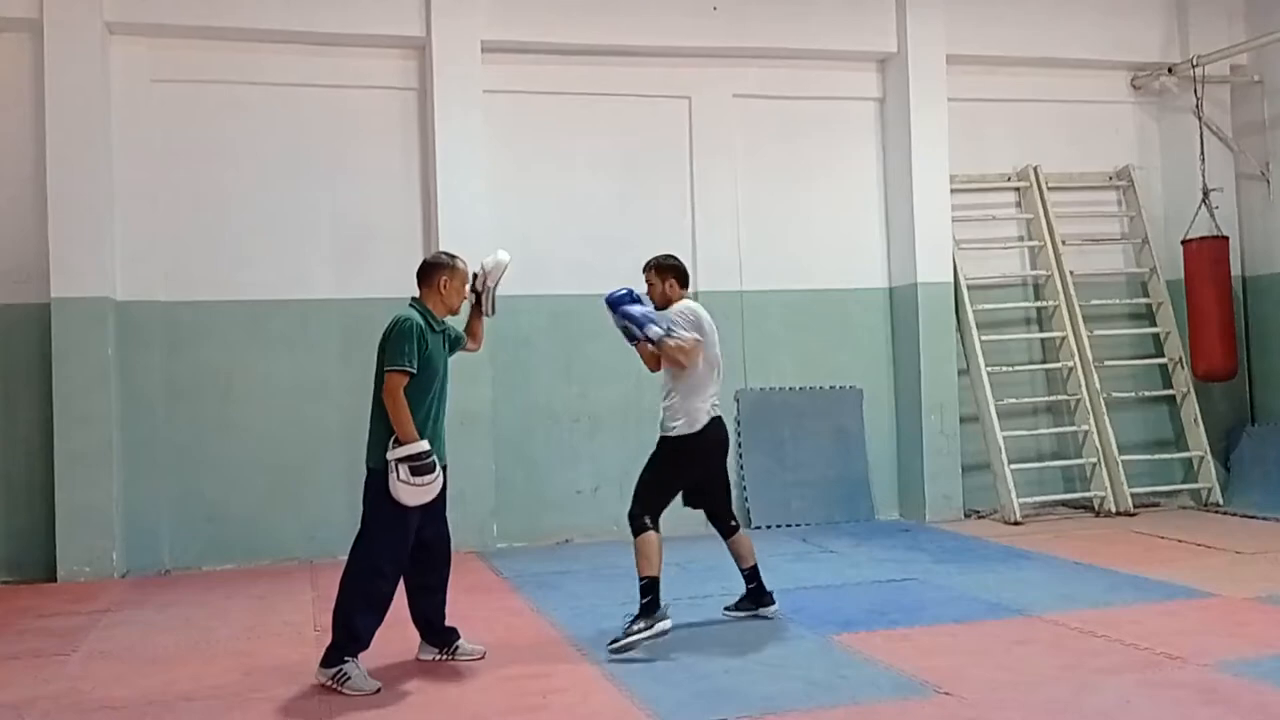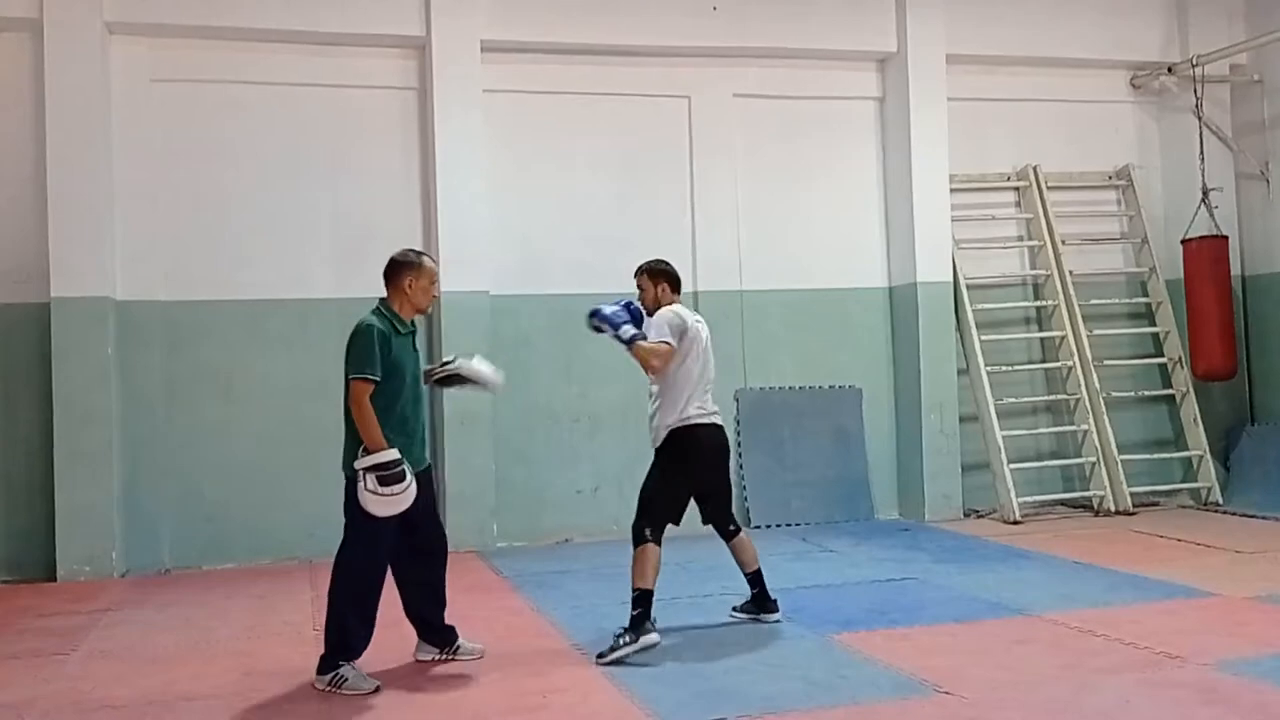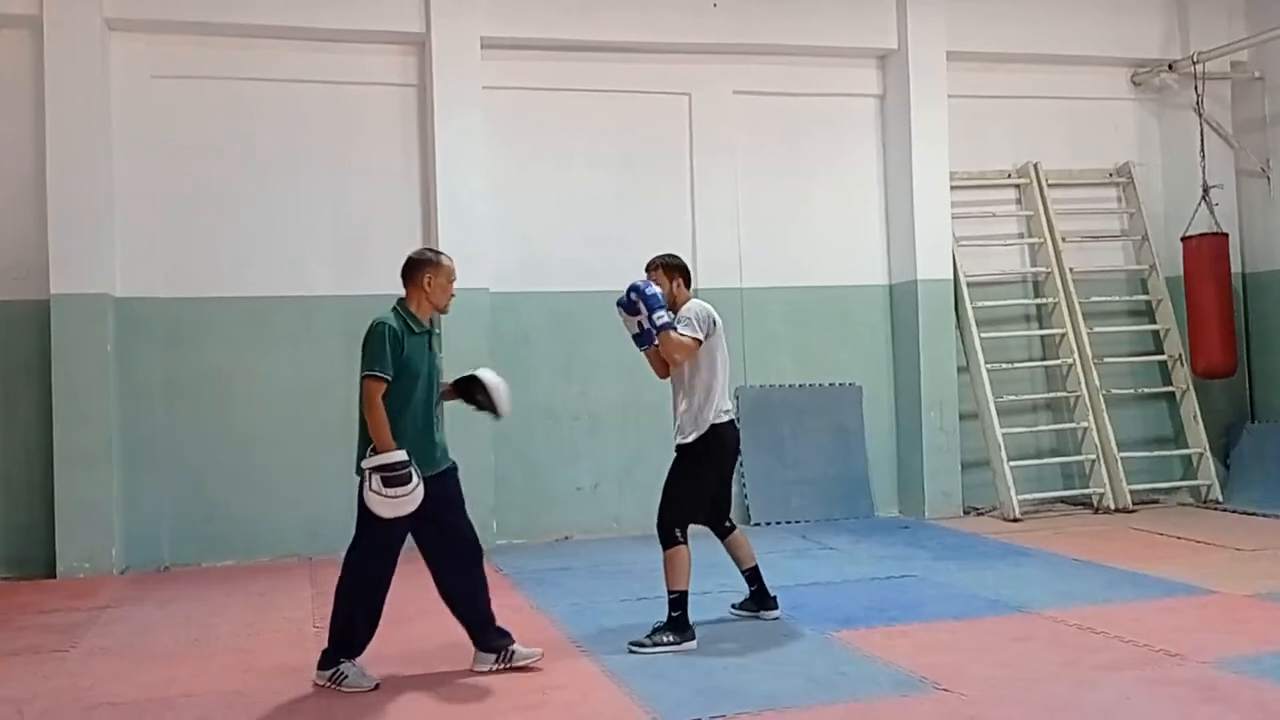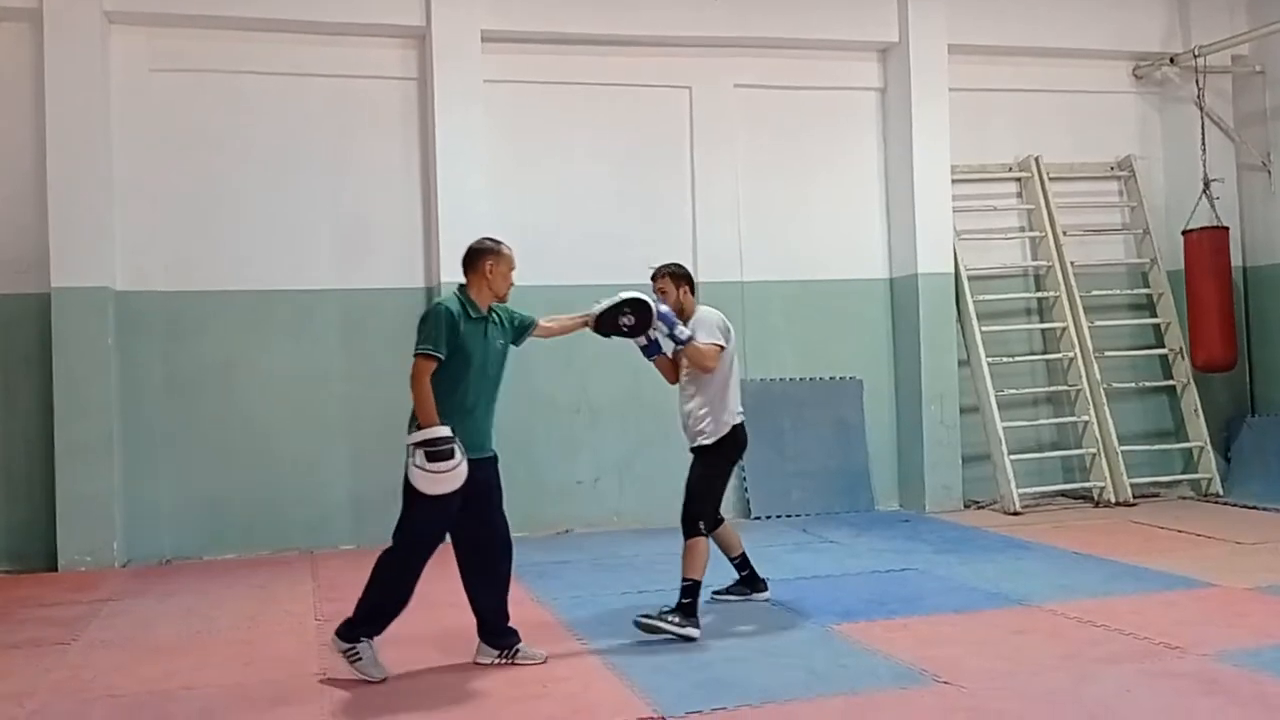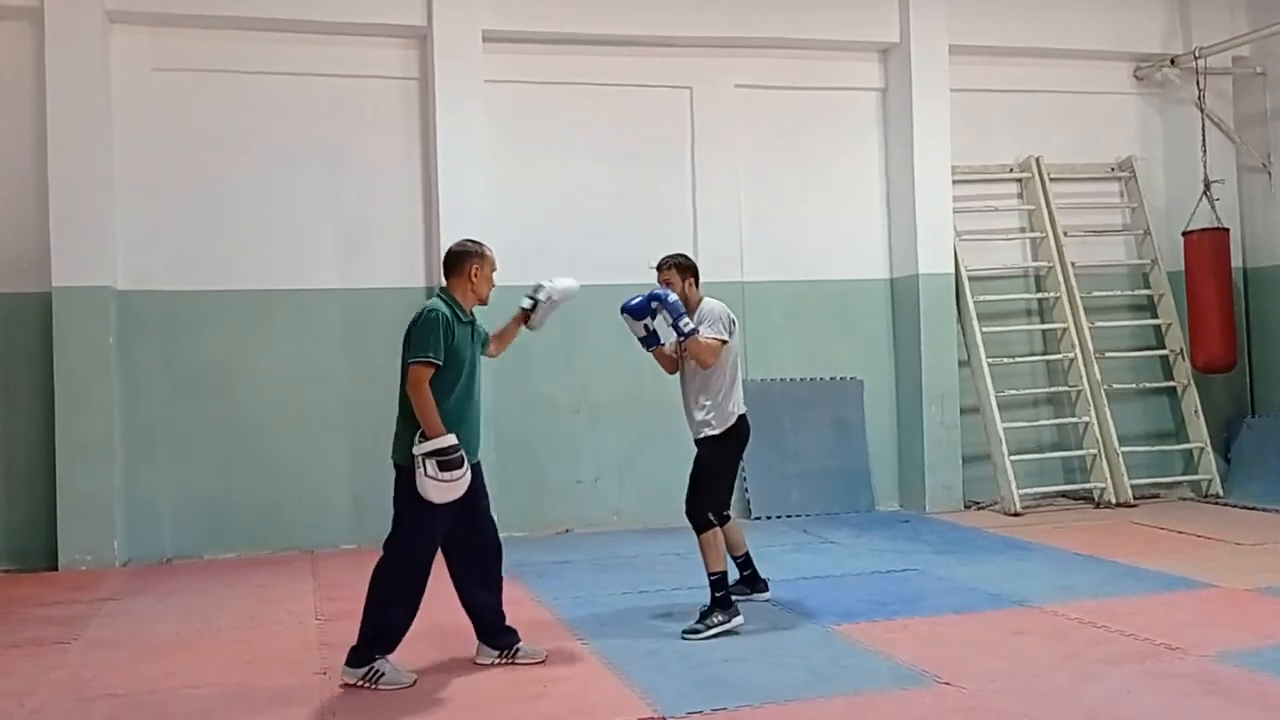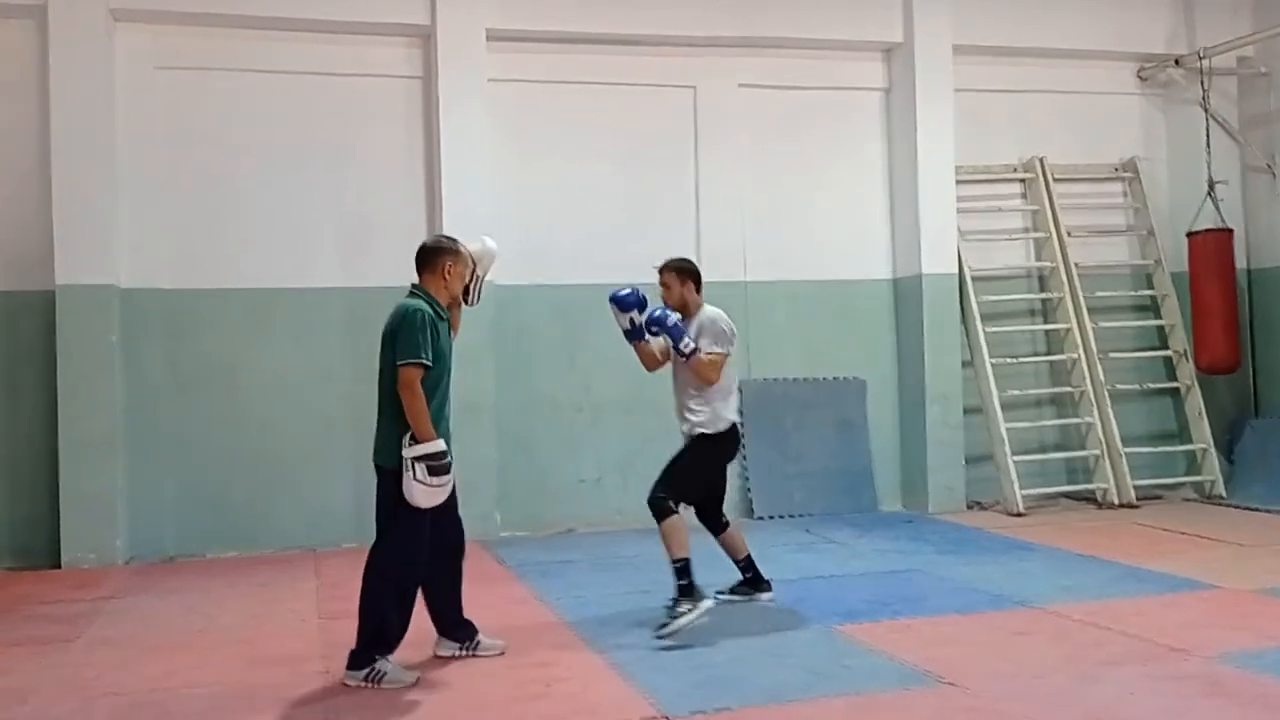
dt=0.4s
person 1, frame 1
left shoulder: (437, 329)
right shoulder: (408, 324)
left elbow: (473, 342)
right elbow: (392, 391)
left wrist: (480, 303)
right wrist: (413, 449)
left hip: (428, 462)
right hip: (396, 464)
left knee: (432, 553)
right knee: (378, 559)
left ankle: (436, 638)
right ankle: (339, 658)
person 1, frame 2
left shoulder: (408, 329)
right shoulder: (372, 330)
right elbow: (359, 398)
left wrist: (437, 375)
right wrist: (383, 458)
left hip: (414, 466)
left knee: (426, 552)
right knee: (363, 564)
left ankle: (434, 637)
right ankle: (335, 664)
person 1, frame 3
left shoulder: (428, 331)
right shoulder: (386, 330)
right elbow: (372, 397)
left wrist: (459, 391)
right wrist: (389, 460)
left hip: (436, 468)
left knee: (461, 555)
right knee: (370, 566)
left ankle: (491, 645)
right ankle: (335, 661)
person 1, frame 4
left shoulder: (500, 320)
right shoulder: (445, 313)
left elbow: (546, 327)
right elbow: (421, 376)
left wrist: (594, 318)
left hip: (479, 456)
left knee: (492, 548)
right knee: (412, 546)
left ankle: (497, 640)
right ankle: (355, 634)
person 1, frame 5
left shoulder: (468, 320)
right shoulder: (435, 316)
left elbow: (491, 347)
right elbow: (417, 383)
left wrist: (523, 318)
right wrist: (440, 443)
left hip: (462, 459)
left knee: (481, 549)
right knee: (408, 557)
left ankle: (495, 640)
right ankle: (365, 658)
person 1, frame 6
left shoulder: (431, 312)
right shoulder: (416, 313)
left elbow: (448, 336)
right elbow: (409, 384)
left wrist: (461, 300)
right wrist: (430, 444)
left hip: (430, 455)
right hip: (408, 458)
left knee: (447, 543)
right knee: (397, 556)
left ankle: (455, 633)
right ankle: (366, 660)
person 2, frame 1
left shoulder: (684, 312)
right shoulder: (683, 316)
left elbow: (683, 360)
right elbow: (656, 363)
left wrist: (649, 325)
right wrist: (632, 328)
left hip: (687, 435)
right hip: (709, 432)
left knee: (642, 513)
right knee: (722, 515)
left ankle: (651, 610)
right ankle: (758, 594)
person 2, frame 2
left shoulder: (671, 315)
right shoulder: (694, 321)
left elbow: (654, 362)
left wrist: (622, 328)
right wrist: (635, 326)
left hip: (683, 439)
right hip: (712, 436)
left knee: (646, 528)
right knee: (724, 522)
left ankle: (640, 623)
right ankle: (763, 600)
person 2, frame 3
left shoulder: (696, 311)
right shoulder: (682, 317)
left elbow: (678, 355)
right elbow: (665, 369)
left wrist: (657, 312)
right wrist: (639, 328)
left hip: (707, 436)
right hip: (716, 435)
left knee: (670, 524)
right knee: (719, 520)
left ankle: (678, 625)
right ankle: (762, 597)
person 2, frame 4
left shoulder: (708, 318)
right shoulder: (688, 327)
left elbow: (708, 362)
right elbow: (674, 375)
left wrist: (674, 328)
right wrist: (647, 340)
left hip: (722, 435)
right hip: (710, 437)
left knee: (694, 517)
right knee: (706, 514)
left ankle: (685, 612)
right ankle: (751, 581)
person 2, frame 5
left shoulder: (714, 311)
right shoulder: (688, 317)
left elbow: (707, 358)
right elbow: (673, 365)
left wrist: (679, 319)
right wrist: (645, 332)
left hip: (724, 427)
right hip: (710, 429)
left knee: (700, 510)
right knee: (714, 510)
left ankle: (722, 606)
right ankle: (752, 580)
person 2, frame 6
left shoulder: (712, 320)
right shoulder: (683, 322)
left elbow: (709, 375)
right elbow: (652, 362)
left wrist: (680, 338)
right wrist: (631, 327)
left hip: (714, 433)
right hip: (703, 434)
left knee: (662, 500)
right knee: (711, 515)
left ankle: (688, 594)
right ankle: (754, 581)
